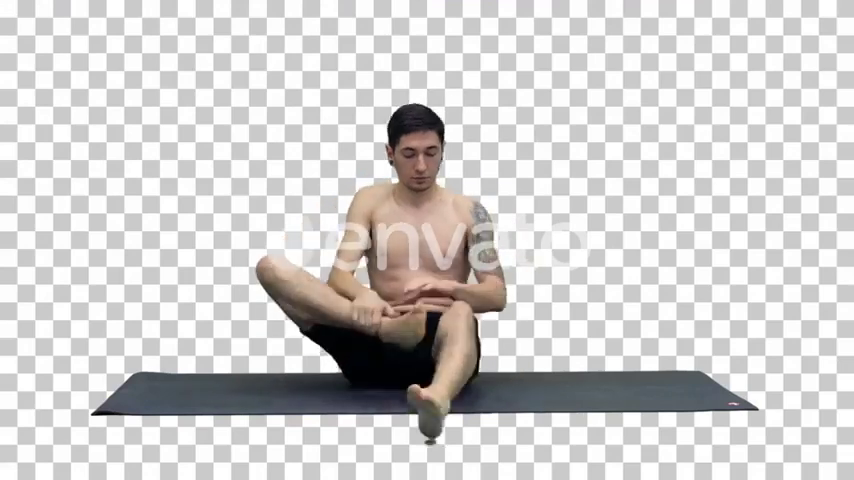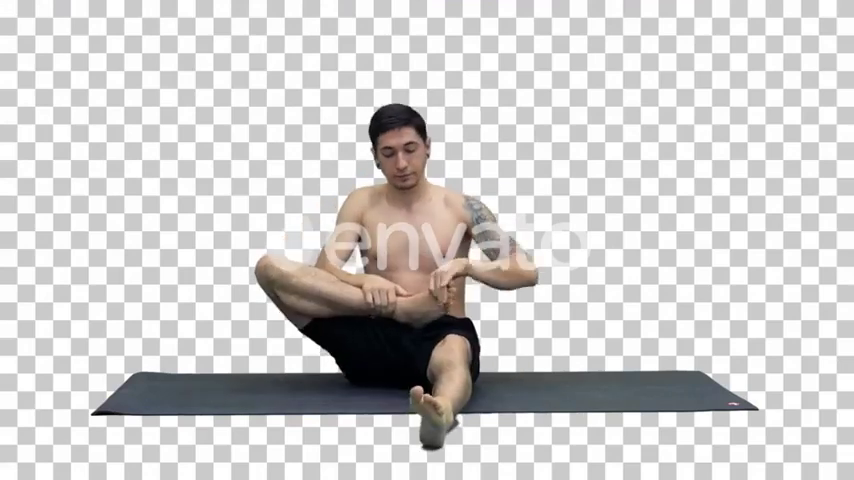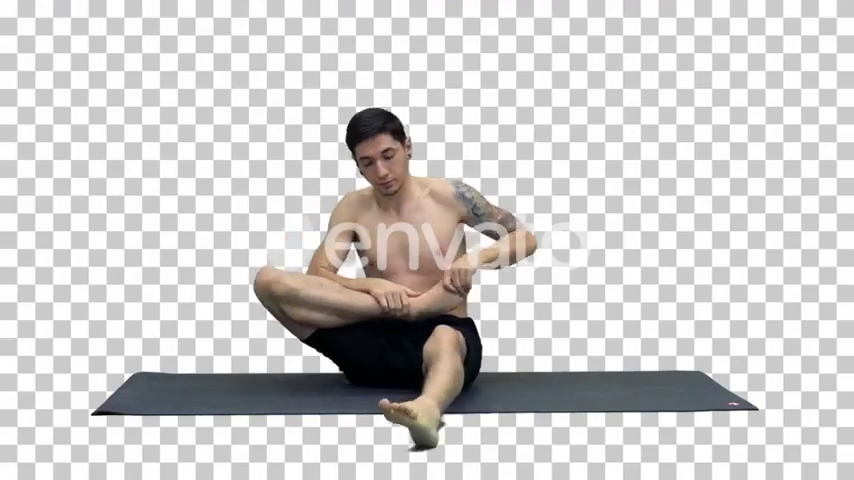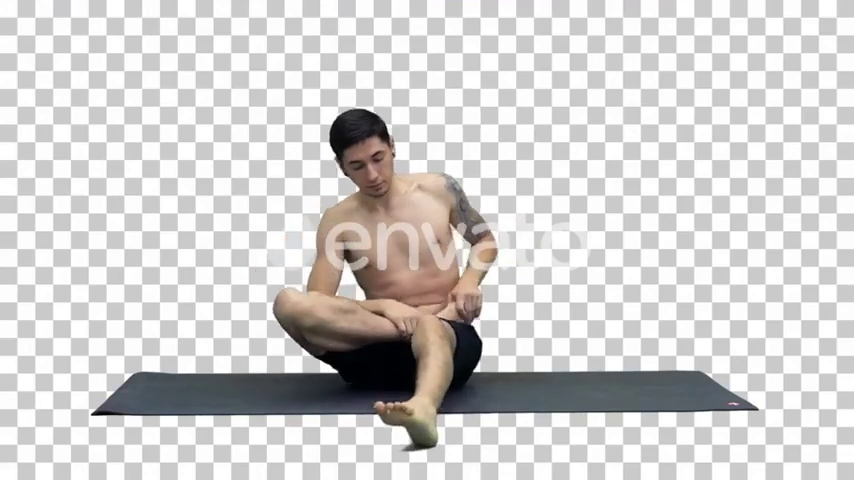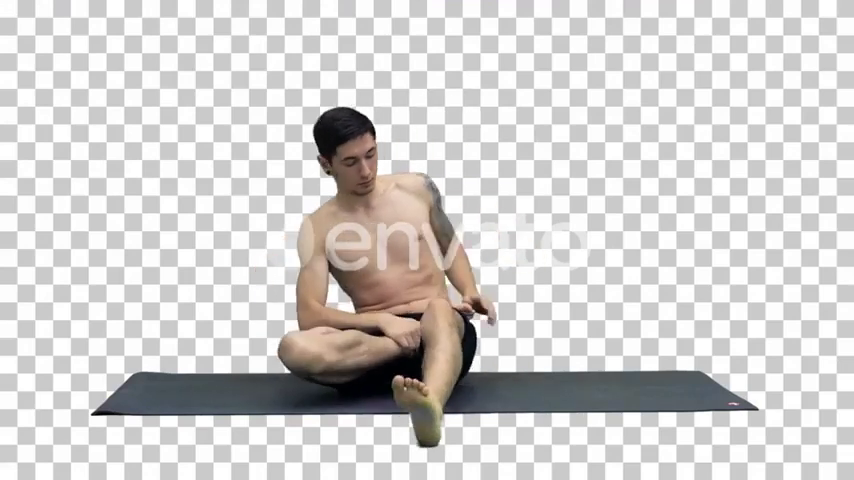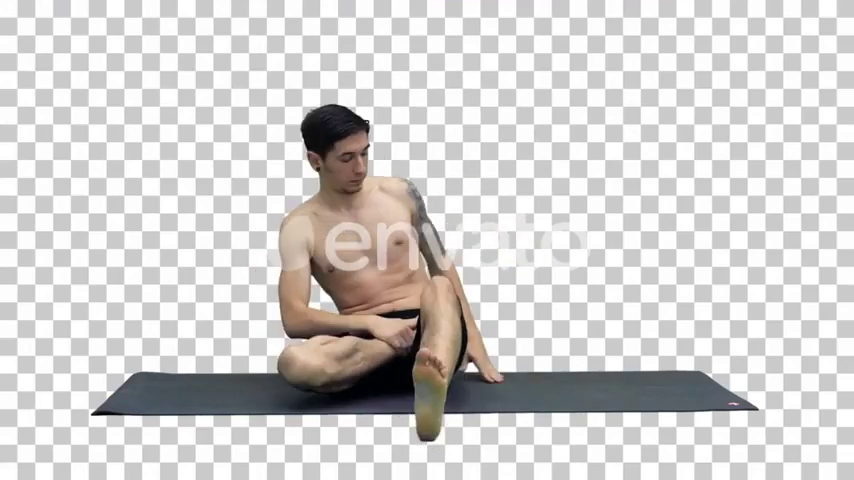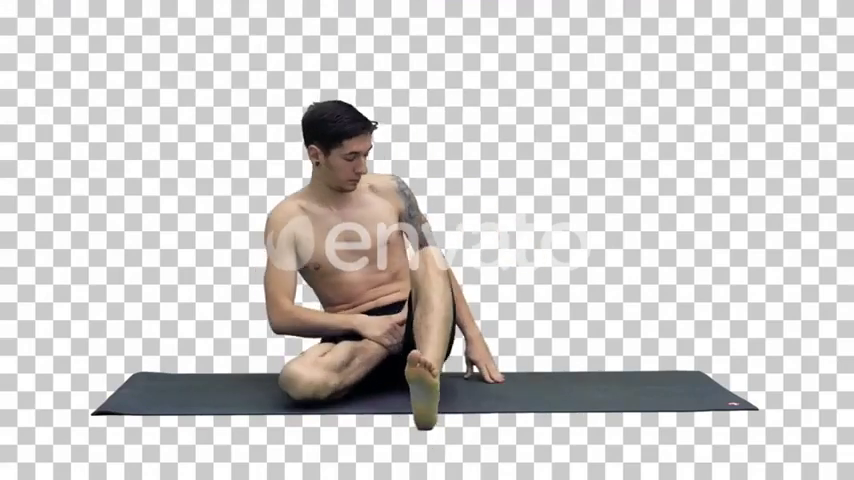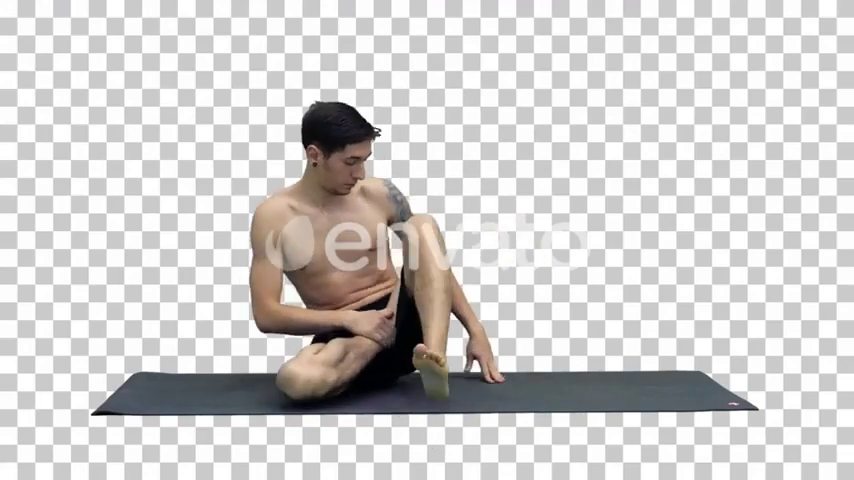
dt=0.2s
person 1, frame 1
left shoulder: (468, 211)
right shoulder: (370, 200)
left elbow: (498, 297)
right elbow: (339, 275)
left wrist: (446, 287)
right wrist: (363, 295)
left hip: (443, 341)
right hip: (382, 340)
left knee: (459, 316)
right knee: (271, 267)
left ankle: (437, 397)
right ankle: (389, 330)
person 1, frame 2
left shoulder: (461, 207)
right shoulder: (361, 203)
left elbow: (527, 272)
right elbow: (323, 271)
left wrist: (465, 264)
right wrist: (366, 280)
left hip: (441, 335)
right hip: (379, 343)
left knee: (454, 355)
right knee: (269, 267)
right ankle: (405, 308)
person 1, frame 3
left shoulder: (451, 196)
right shoulder: (352, 208)
left elbow: (525, 239)
right elbow: (316, 280)
left wrist: (474, 258)
right wrist: (372, 285)
left hip: (446, 331)
right hip: (383, 343)
left knee: (444, 344)
right knee: (269, 281)
person 1, frame 4
left shoulder: (439, 188)
right shoulder: (338, 220)
left elbow: (485, 240)
right elbow: (314, 304)
left wrist: (471, 279)
right wrist: (384, 306)
left hip: (448, 336)
right hip: (382, 352)
left knee: (432, 332)
right knee: (288, 304)
right ankle: (425, 321)
person 1, frame 5
left shoulder: (417, 188)
right shoulder: (318, 227)
left elbow: (450, 247)
right elbow: (310, 317)
left wrist: (470, 290)
right wrist: (383, 321)
left hip: (445, 326)
right hip: (378, 339)
left knee: (438, 313)
right knee: (293, 349)
left ankle: (431, 403)
right ankle: (418, 341)
person 1, frame 6
left shoulder: (399, 193)
right shoulder: (299, 226)
left elbow: (440, 263)
right elbow: (294, 319)
left wrist: (474, 336)
right wrist: (370, 323)
left hip: (427, 324)
right hip: (366, 337)
left knee: (439, 290)
right knee: (293, 362)
left ankle: (433, 391)
right ankle: (413, 351)
person 1, frame 7
left shoulder: (389, 191)
right shoulder: (287, 219)
left elbow: (436, 261)
right elbow: (280, 316)
left wrist: (473, 337)
right wrist: (358, 322)
left hip: (415, 317)
right hip: (355, 335)
left knee: (430, 265)
right knee: (296, 379)
left ankle: (426, 377)
right ankle: (402, 344)
person 1, frame 8
left shoulder: (379, 194)
right shoulder: (274, 215)
left elbow: (434, 260)
right elbow: (266, 315)
left wrist: (475, 331)
right wrist: (348, 319)
left hip: (407, 316)
right hip: (344, 334)
left knee: (424, 227)
right knee: (293, 379)
left ankle: (432, 356)
right ankle: (390, 337)
